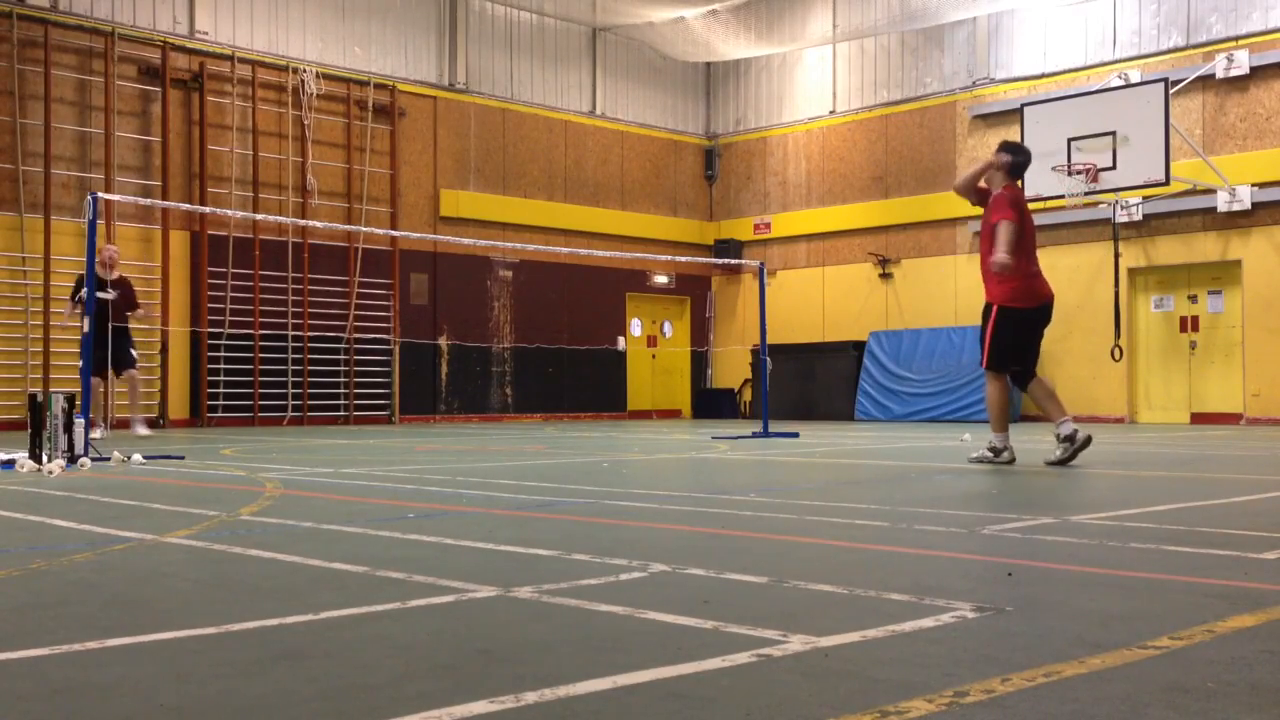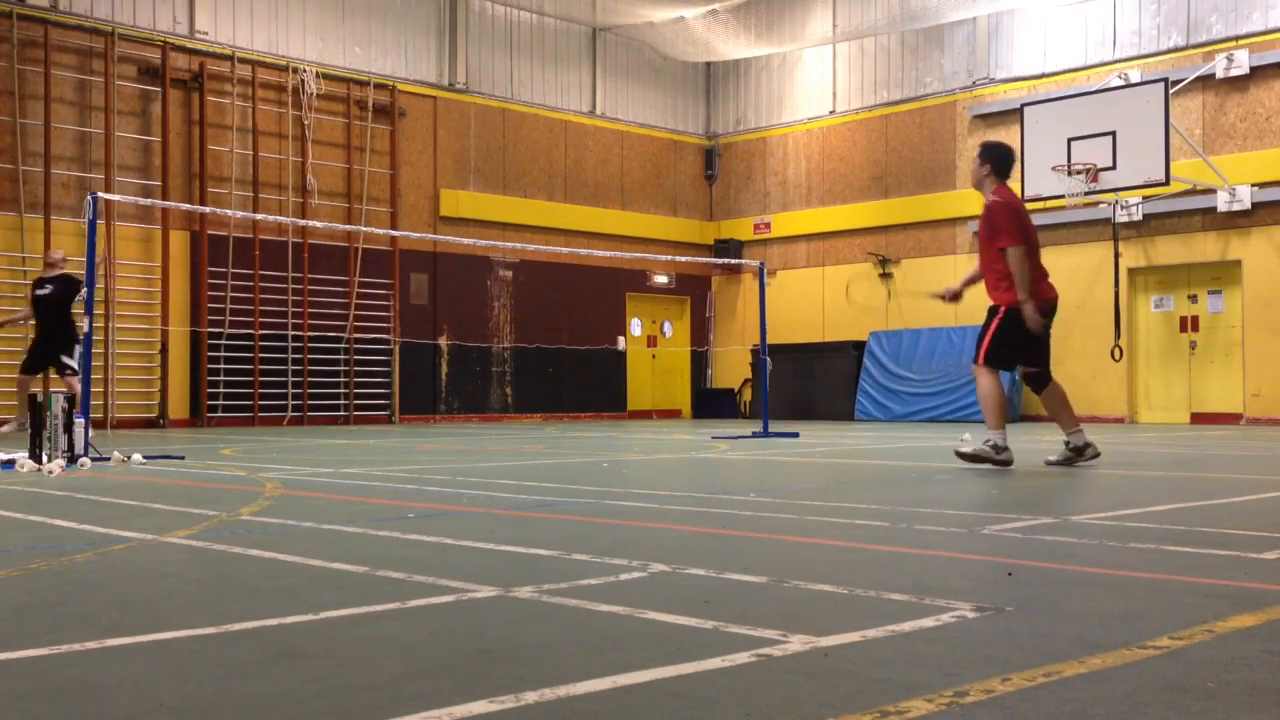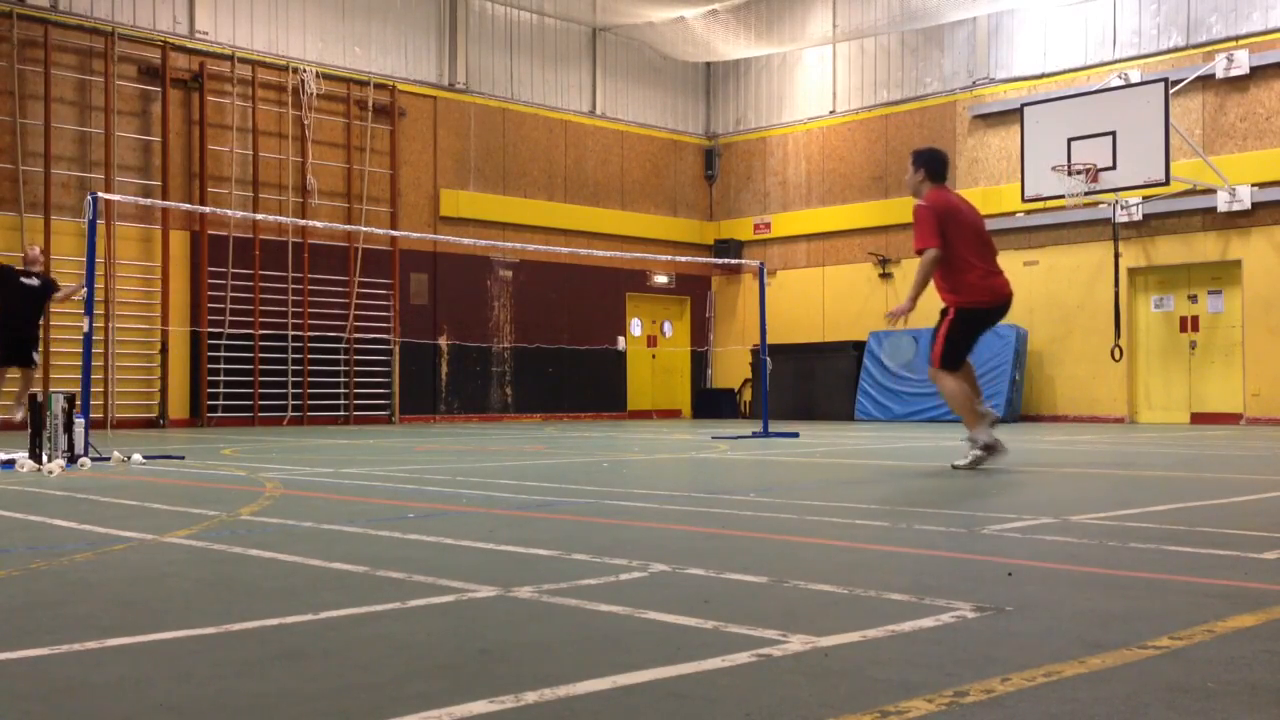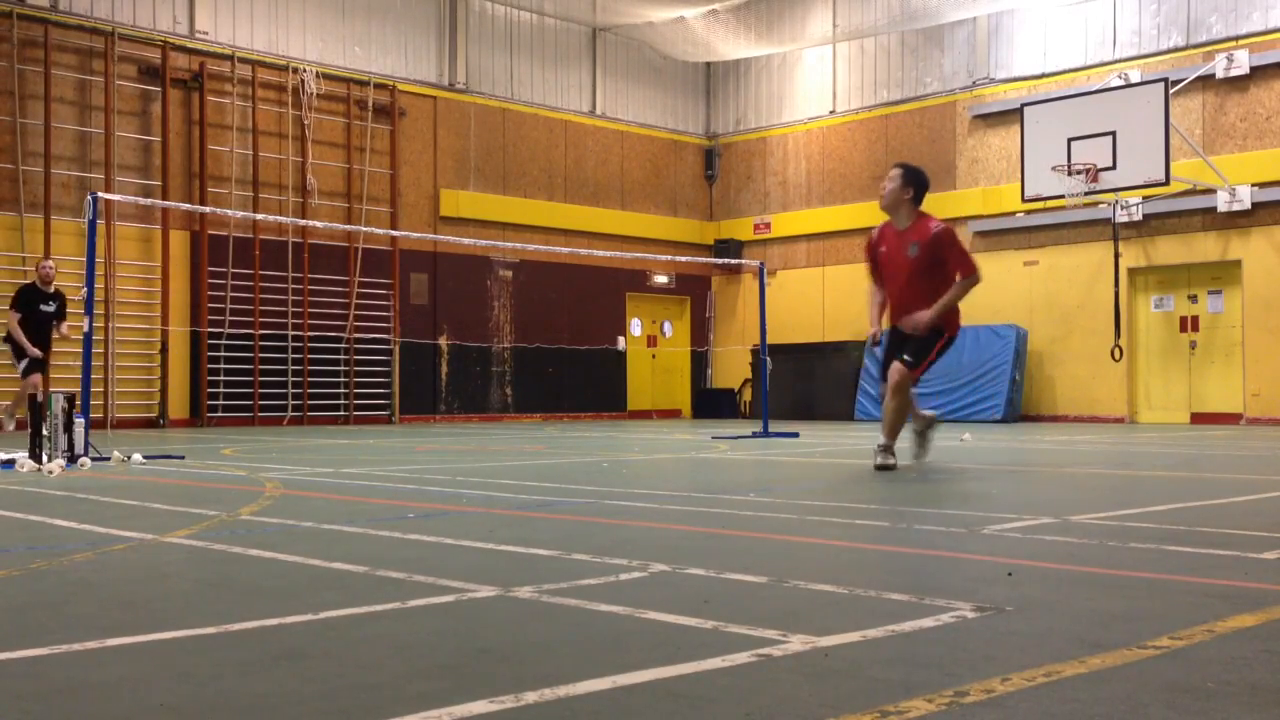
dt=0.5s
person 1, frame 1
left shoulder: (1004, 195)
right shoulder: (1005, 196)
left elbow: (1007, 225)
right elbow: (961, 188)
left wrist: (1002, 252)
right wrist: (986, 164)
left hip: (1010, 299)
right hip: (1035, 299)
left knee: (995, 371)
right knee: (1023, 373)
left ankle: (1000, 446)
right ankle: (1068, 431)
person 1, frame 2
left shoulder: (998, 203)
right shoulder: (1003, 202)
left elbow: (1015, 252)
right elbow: (992, 260)
left wrist: (1025, 301)
right wrist: (961, 287)
left hip: (1020, 304)
right hip: (1037, 300)
left knee: (984, 366)
right knee: (1036, 375)
left ankle: (996, 443)
right ankle: (1079, 443)
person 1, frame 3
left shoulder: (927, 205)
right shoulder: (960, 203)
left elbow: (932, 254)
left wrist: (910, 300)
left hip: (970, 299)
right hip: (997, 294)
left knee: (941, 369)
right knee: (950, 355)
left ankle: (984, 439)
right ankle: (982, 413)
person 1, frame 4
left shoulder: (936, 232)
right shoulder: (878, 237)
left elbow: (968, 276)
left wrist: (934, 312)
right wrist: (874, 321)
left hip: (934, 327)
right hip: (900, 328)
left knee: (898, 376)
right knee: (890, 391)
left ankle: (885, 445)
right ankle: (923, 419)
person 2, frame 1
left shoulder: (124, 283)
right shoulder: (85, 279)
left elbow: (135, 310)
right elbow: (73, 304)
left wrist: (141, 314)
right wrist: (67, 315)
left hip: (120, 338)
right hip: (94, 339)
left knee: (132, 374)
right knee: (93, 382)
left ankle: (137, 421)
right ankle: (98, 425)
person 2, frame 2
left shoulder: (65, 280)
right shoulder: (37, 283)
left elbow: (84, 288)
left hip: (64, 338)
right hip: (42, 340)
left knee: (71, 381)
right knee: (23, 380)
right ankle: (21, 421)
person 2, frame 3
left shoulder: (46, 282)
left elbow: (59, 297)
left wrist: (78, 288)
left hip: (28, 333)
left knee: (28, 373)
left ankle: (19, 403)
person 2, frame 4
left shoulder: (59, 297)
right shoulder: (25, 291)
left elbow: (61, 321)
right elbow: (12, 322)
left wrist: (63, 330)
right wrist: (27, 346)
left hip: (41, 346)
right hip: (21, 343)
left knee: (28, 386)
right knee: (35, 381)
left ankle: (9, 415)
